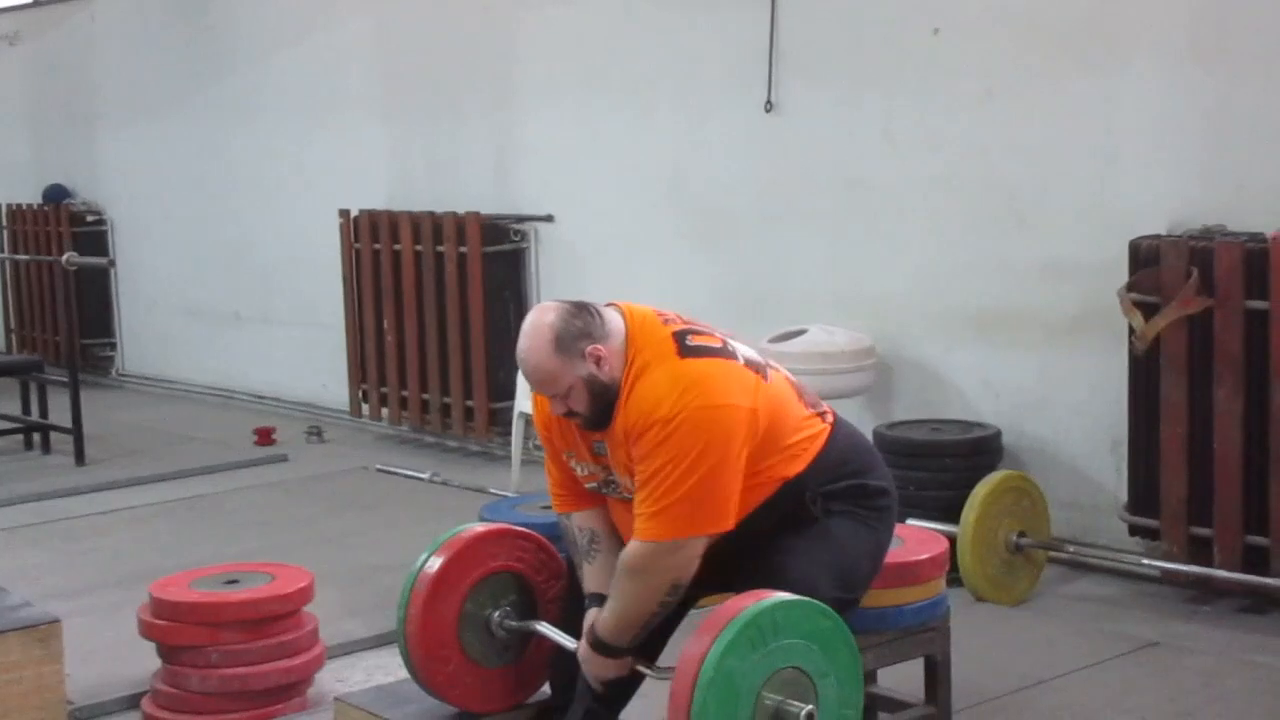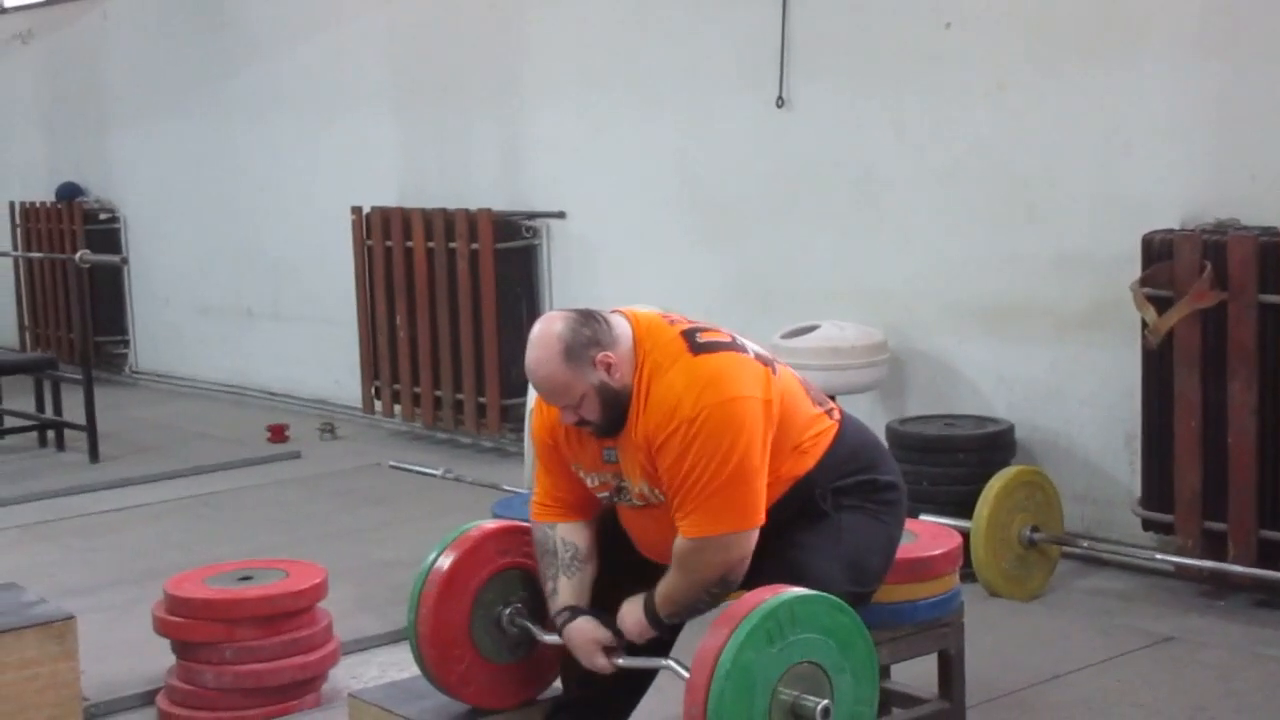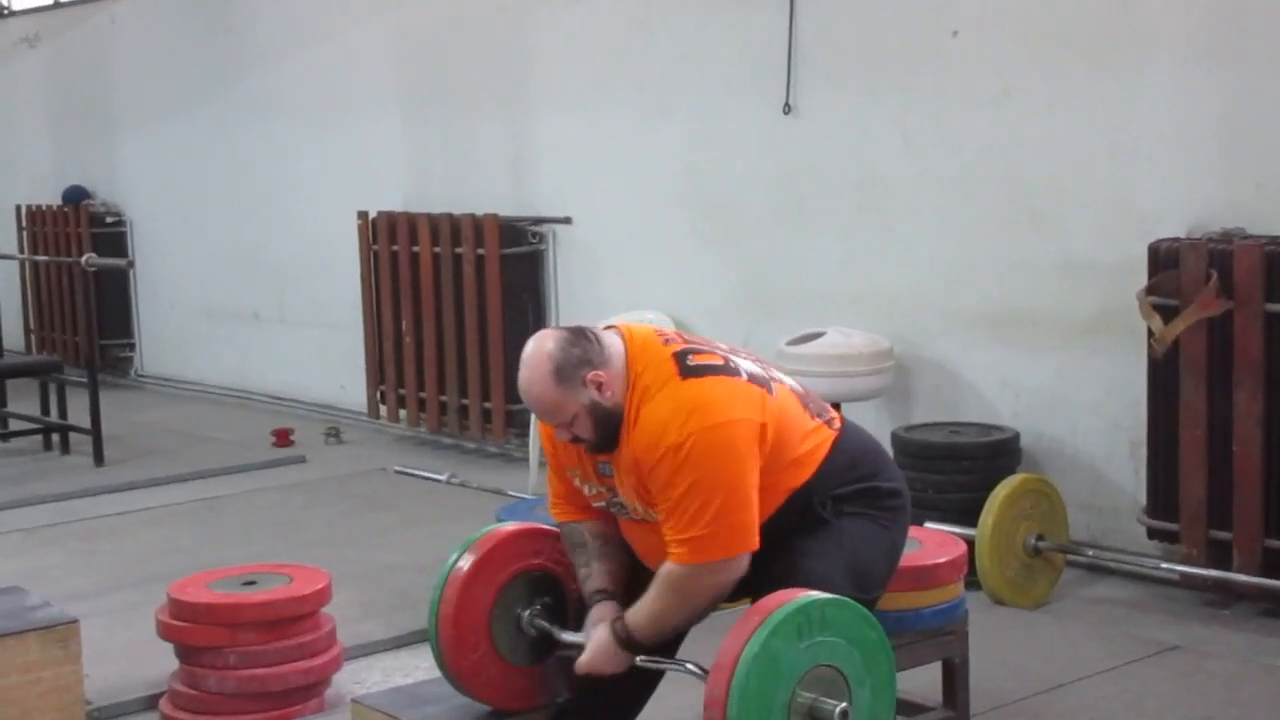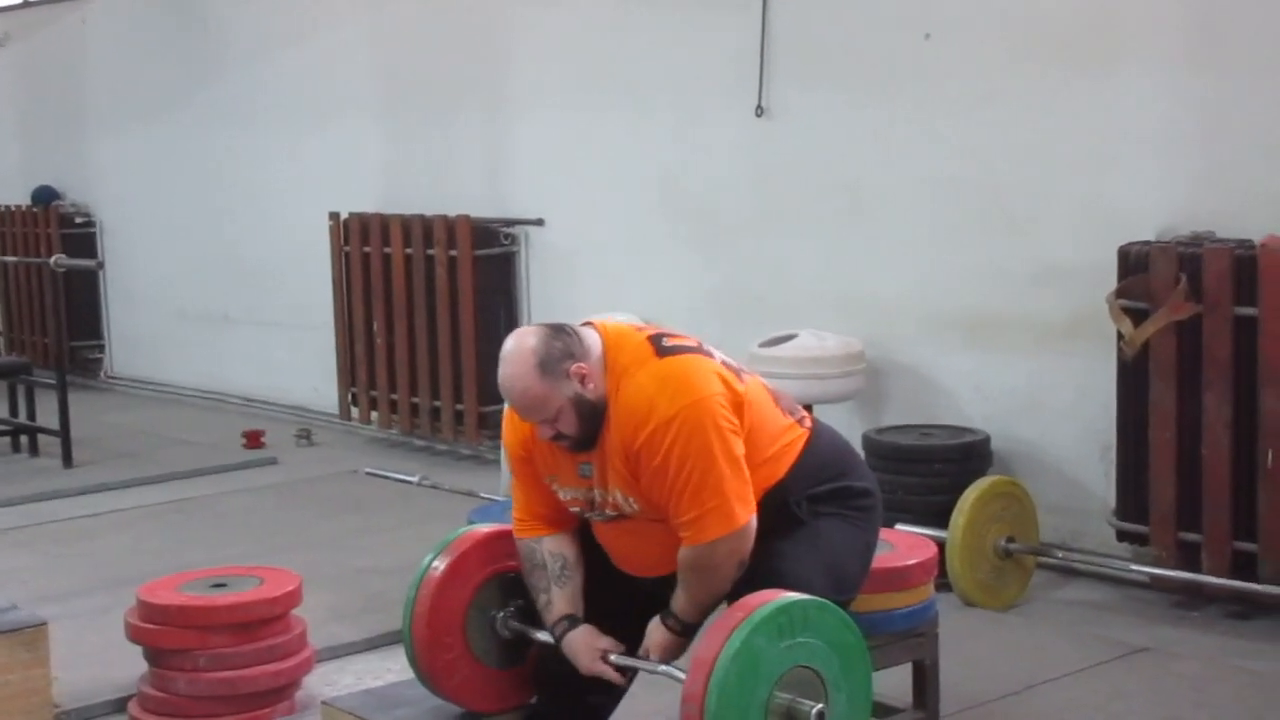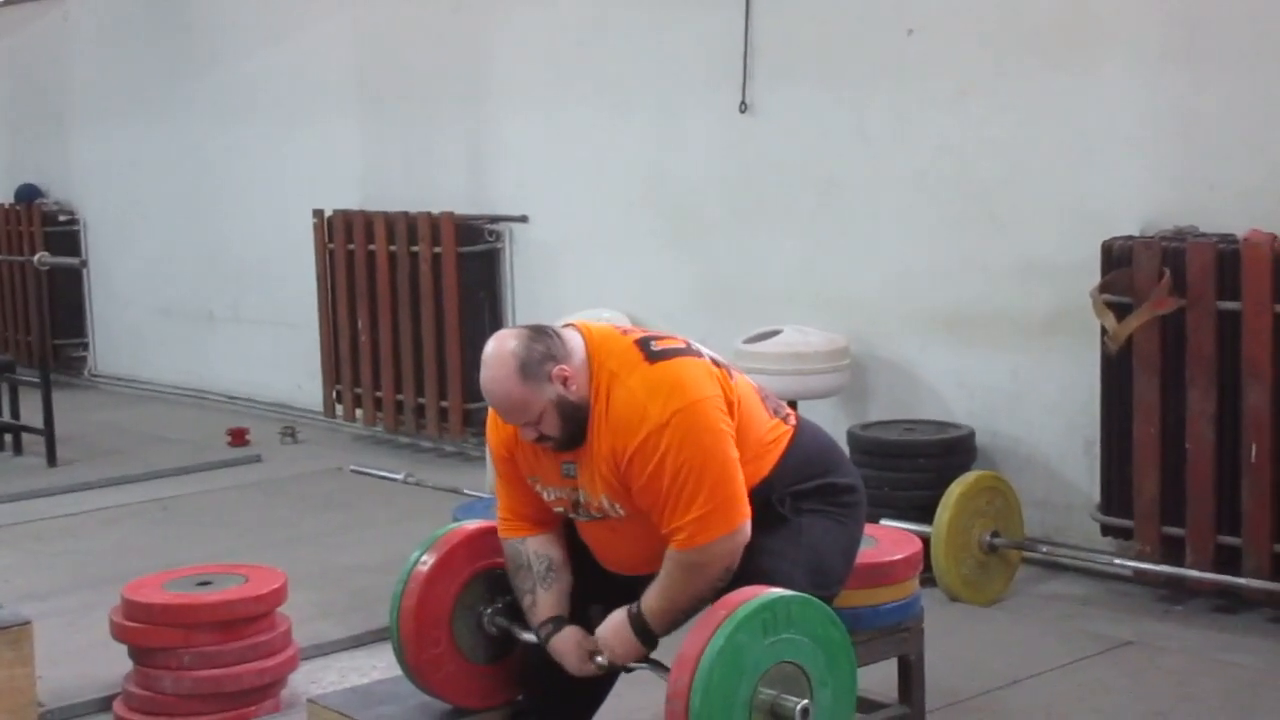
dt=1s
person 1, frame 1
left shoulder: (688, 391)
right shoulder: (562, 378)
left elbow: (666, 556)
right elbow: (582, 499)
left wrist: (610, 644)
right wrist: (598, 601)
right knee: (582, 623)
person 1, frame 2
left shoulder: (703, 389)
right shoulder: (568, 386)
left elbow: (722, 550)
right elbow: (561, 512)
left wrist: (654, 612)
right wrist: (569, 615)
right knee: (603, 616)
person 1, frame 3
left shoulder: (693, 408)
right shoulder: (568, 401)
left elbow: (705, 571)
right elbow: (582, 510)
left wrist: (625, 639)
right wrist: (603, 601)
right knee: (611, 623)
person 1, frame 4
left shoulder: (671, 392)
right shoulder: (536, 403)
left elbow: (722, 539)
right elbow: (542, 525)
left wrist: (677, 622)
right wrist: (567, 626)
person 1, frame 5
left shoulder: (661, 393)
right shoulder: (519, 402)
left elbow: (713, 544)
right elbow: (529, 526)
left wrist: (640, 626)
right wrist: (553, 626)
